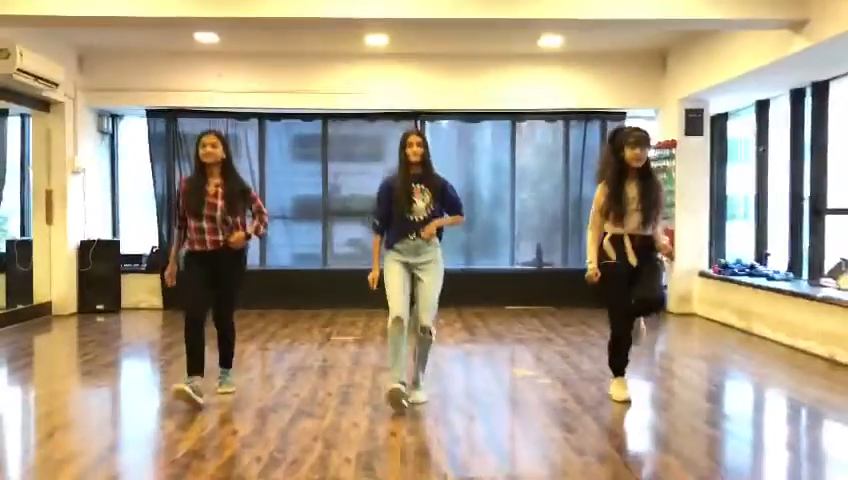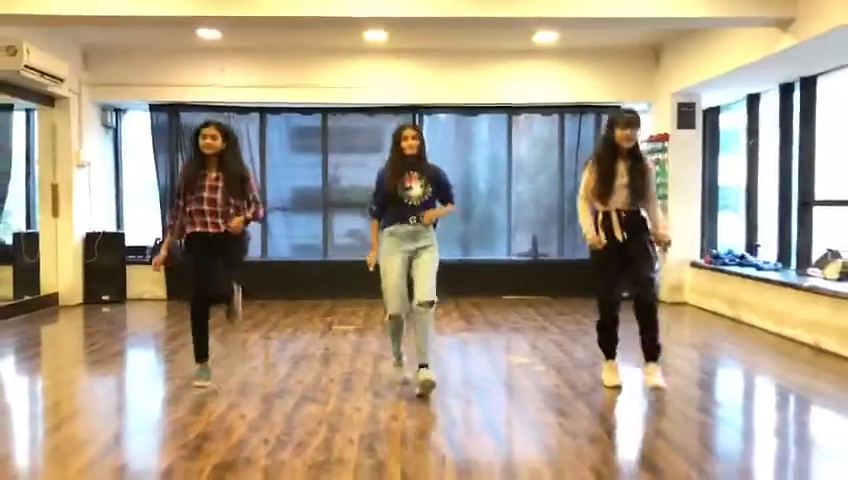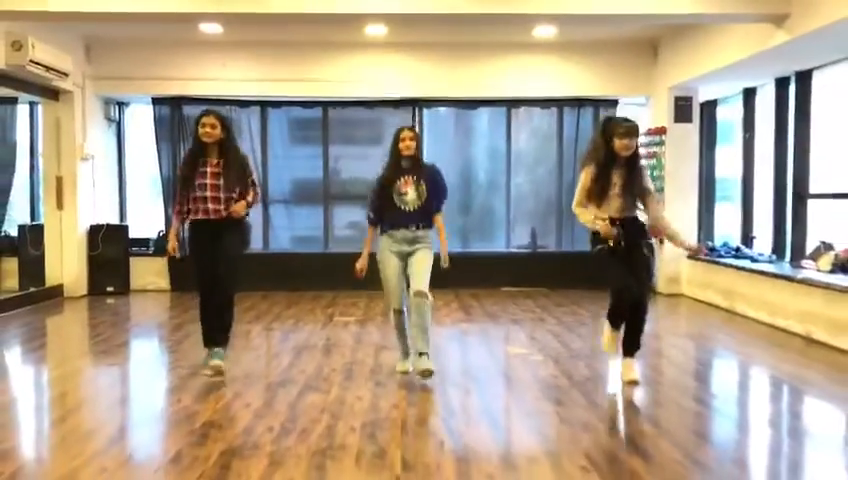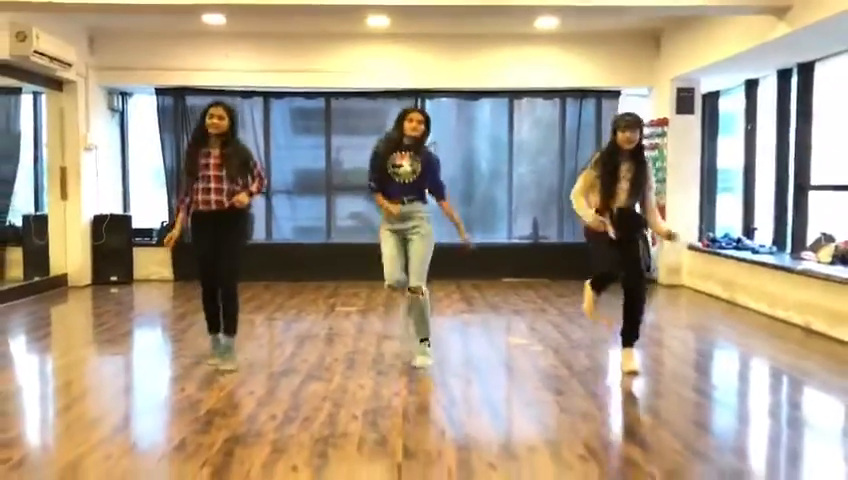
dt=0.2s
person 1, frame 1
left shoulder: (654, 184)
right shoulder: (609, 184)
left elbow: (657, 222)
right elbow: (595, 226)
left wrist: (662, 241)
right wrist: (592, 262)
left hip: (645, 252)
right hip: (614, 255)
left knee: (655, 300)
right knee: (622, 321)
left ankle: (639, 312)
right ankle: (618, 379)
person 1, frame 2
left shoulder: (643, 166)
right shoulder: (598, 164)
left elbow: (651, 203)
right elbow: (584, 204)
left wrist: (660, 230)
right wrist: (591, 232)
left hip: (635, 231)
right hip: (605, 233)
left knee: (645, 293)
right knee: (608, 301)
left ankle: (652, 365)
right ankle: (609, 363)
person 1, frame 3
left shoulder: (638, 172)
right shoulder: (594, 168)
left elbow: (655, 210)
right elbow: (578, 206)
left wrist: (682, 241)
right wrist: (598, 224)
left hip: (634, 235)
right hip: (606, 238)
left knee: (640, 298)
right knee: (625, 292)
left ankle: (629, 359)
right ankle: (612, 326)
person 1, frame 4
left shoulder: (643, 166)
right shoulder: (602, 162)
left elbow: (649, 204)
right elbow: (577, 194)
left wrist: (662, 228)
right wrist: (589, 217)
left hip: (630, 228)
right hip: (601, 226)
left knee: (636, 289)
right knee: (610, 270)
left ankle: (628, 350)
right ankle: (593, 287)
person 2, frame 1
left shoulder: (238, 186)
right shoulder: (188, 186)
left elbow: (261, 216)
right elbow: (181, 226)
left wrist: (246, 233)
right wrist: (172, 262)
left hip: (229, 257)
right hip: (197, 258)
left knee: (223, 315)
right knee: (194, 315)
left ankle: (225, 373)
right ankle: (194, 382)
person 2, frame 2
left shoulder: (238, 173)
right shoulder: (189, 173)
left elbow: (256, 205)
right elbow: (178, 213)
left wrist: (243, 219)
right wrist: (164, 249)
left hip: (228, 240)
right hip: (196, 243)
left knee: (219, 287)
right knee: (198, 304)
left ankle: (232, 292)
right ankle: (202, 366)
person 2, frame 3
left shoulder: (237, 161)
right shoulder: (191, 162)
left elbow: (253, 188)
right elbow: (181, 201)
left wrist: (246, 202)
right wrist: (173, 234)
left hip: (230, 228)
right hip: (200, 229)
left knee: (224, 285)
right knee: (207, 291)
left ankle: (220, 352)
right ankle: (211, 351)
person 2, frame 4
left shoulder: (240, 153)
right shoulder: (195, 153)
left elbow: (260, 179)
right elbow: (186, 192)
left wrist: (247, 193)
right wrist: (177, 227)
left hip: (232, 221)
right hip: (202, 220)
left knee: (227, 280)
right knee: (207, 280)
right ankle: (214, 338)
person 3, frame 1
left shoulder: (439, 184)
right shoulder: (390, 185)
left elbow: (459, 215)
right elbow: (379, 227)
left wrist: (437, 223)
right wrist: (375, 267)
left hip: (429, 255)
right hip: (396, 255)
left knee: (425, 323)
right knee: (398, 315)
left ankle: (416, 381)
right ankle: (397, 383)
person 3, frame 2
left shoulder: (433, 173)
right shoulder: (387, 174)
left elbow: (450, 203)
right elbow: (376, 213)
left wrist: (436, 213)
right wrist: (373, 250)
left hip: (425, 242)
right hip: (394, 241)
left knee: (425, 301)
right knee: (397, 310)
left ankle: (424, 369)
right ankle: (397, 357)
person 3, frame 3
left shoulder: (430, 173)
right shoulder: (385, 179)
left elbow: (436, 211)
right elbow: (374, 219)
left wrist: (444, 245)
right wrist: (364, 256)
left hip: (421, 243)
right hip: (390, 244)
left knee: (420, 293)
right knee: (397, 306)
right ankle: (405, 355)
person 3, frame 4
left shoulder: (428, 158)
right shoulder: (383, 149)
left elbow: (439, 193)
right elbow: (374, 188)
left wrist: (459, 226)
right wrist: (388, 206)
left hip: (418, 221)
right hip: (391, 223)
left knee: (416, 286)
right knee: (393, 280)
left ankle: (424, 345)
right ankle: (409, 298)
